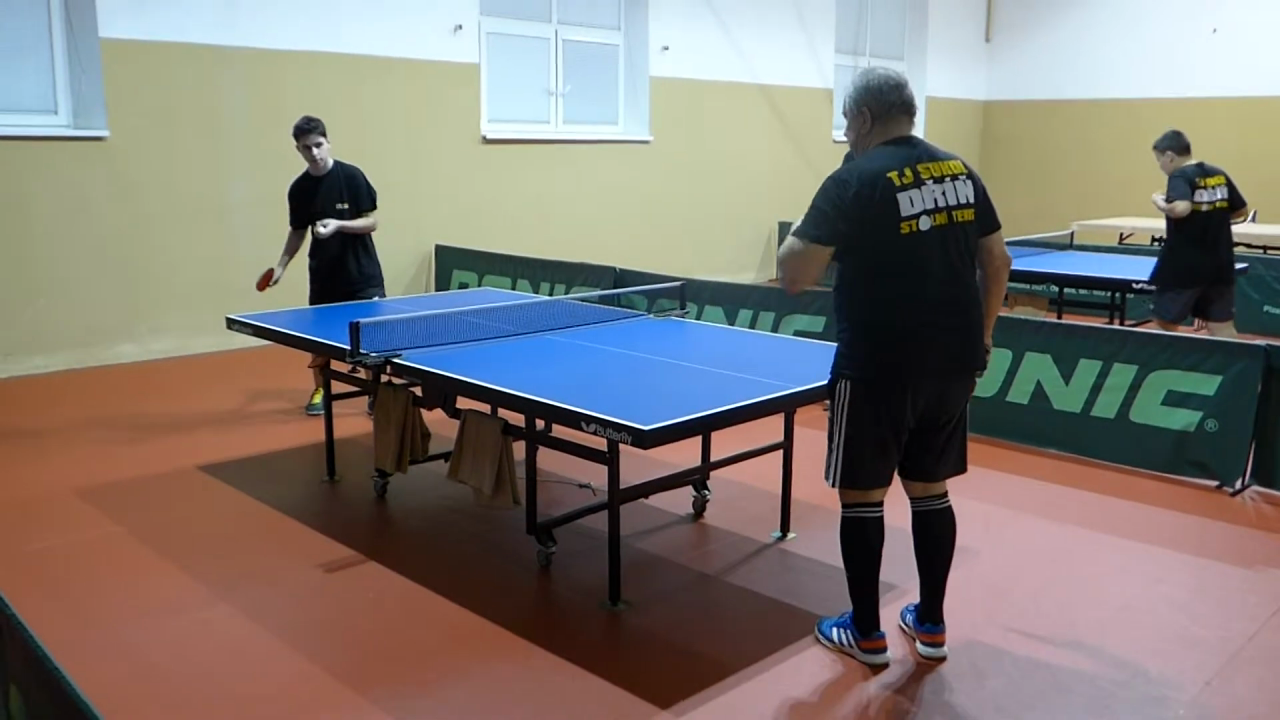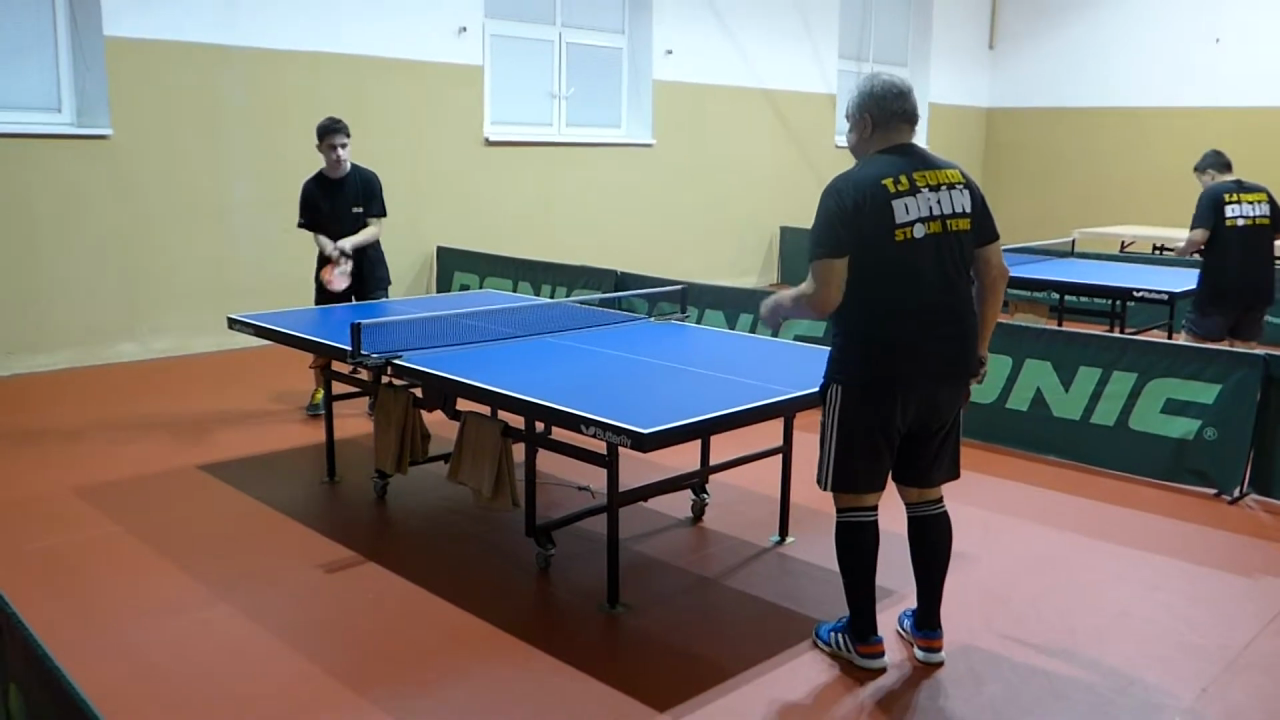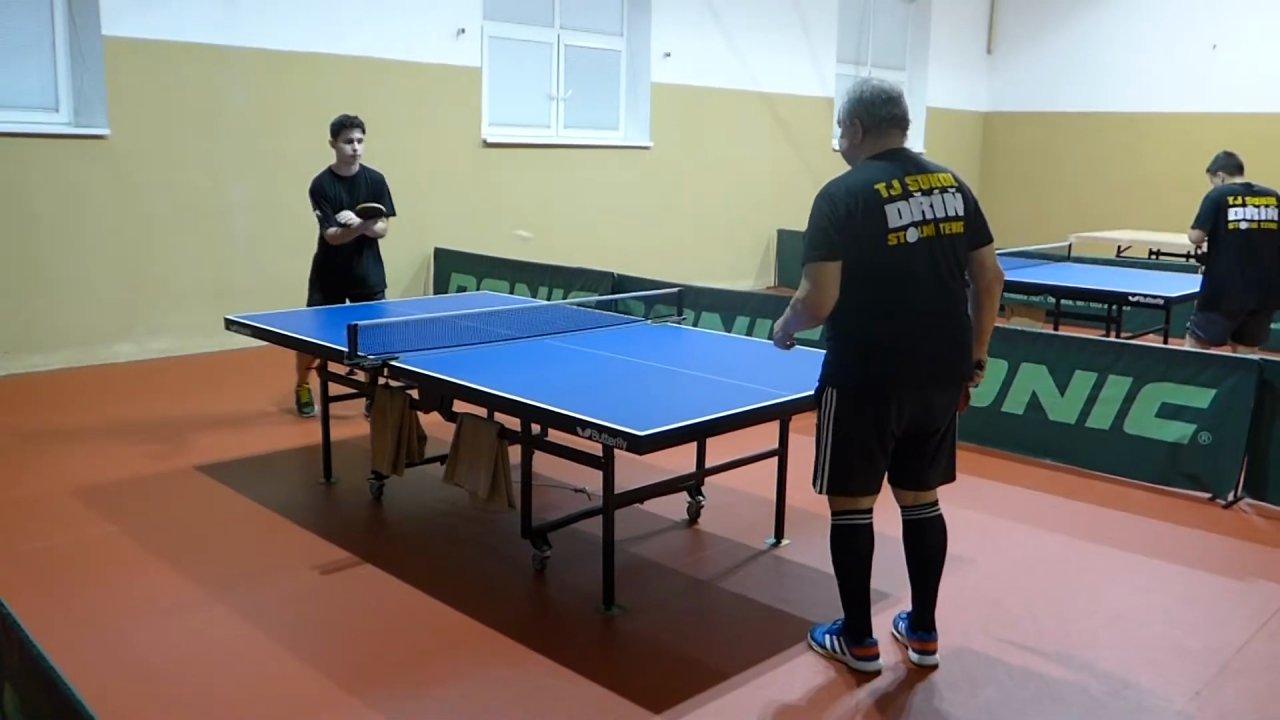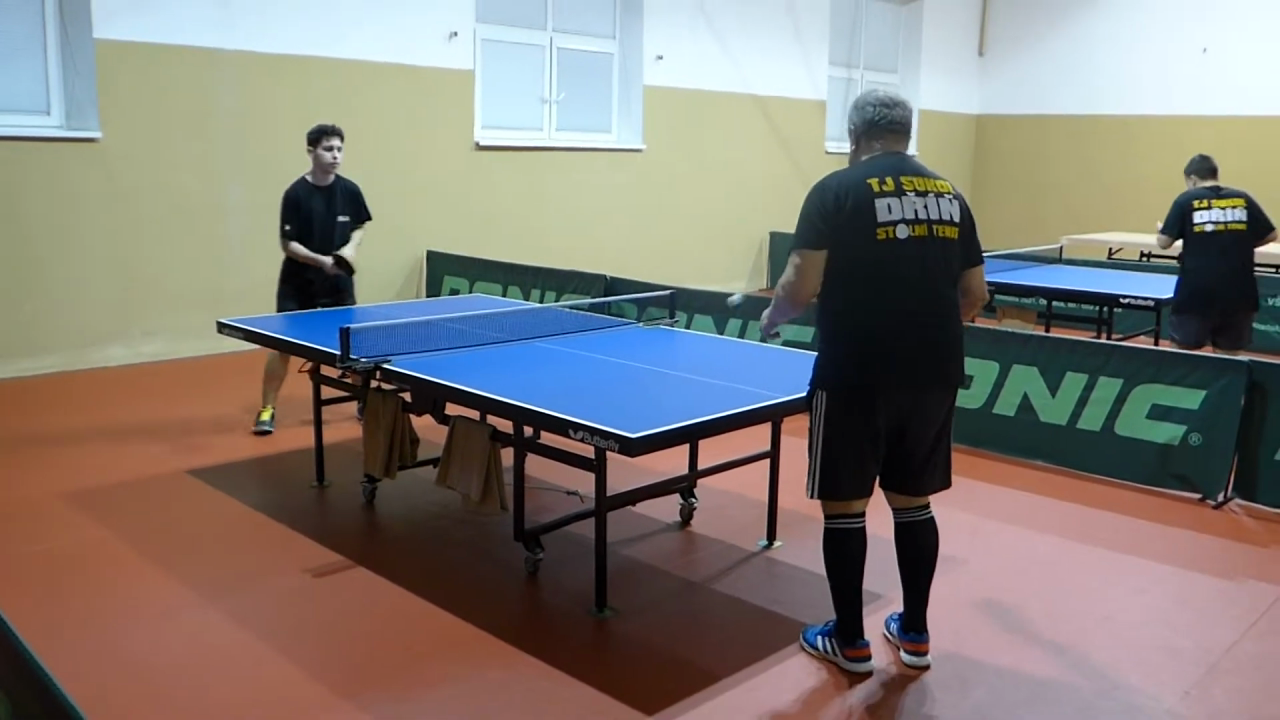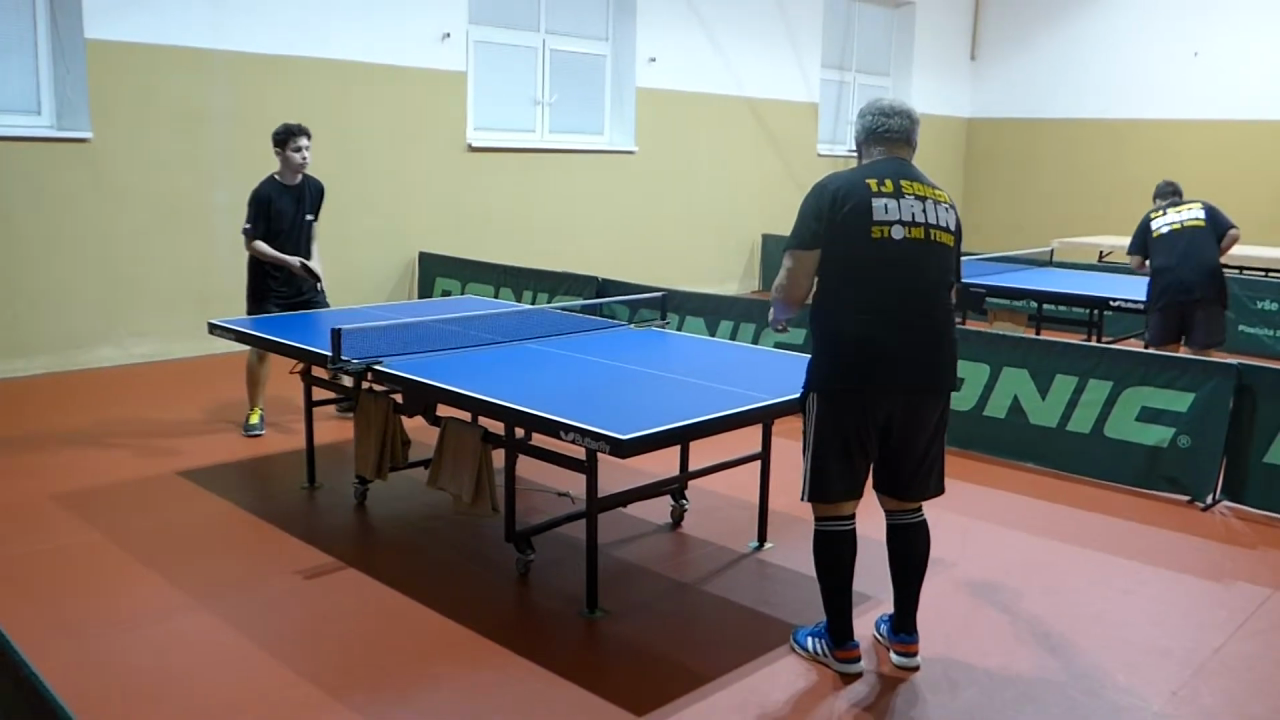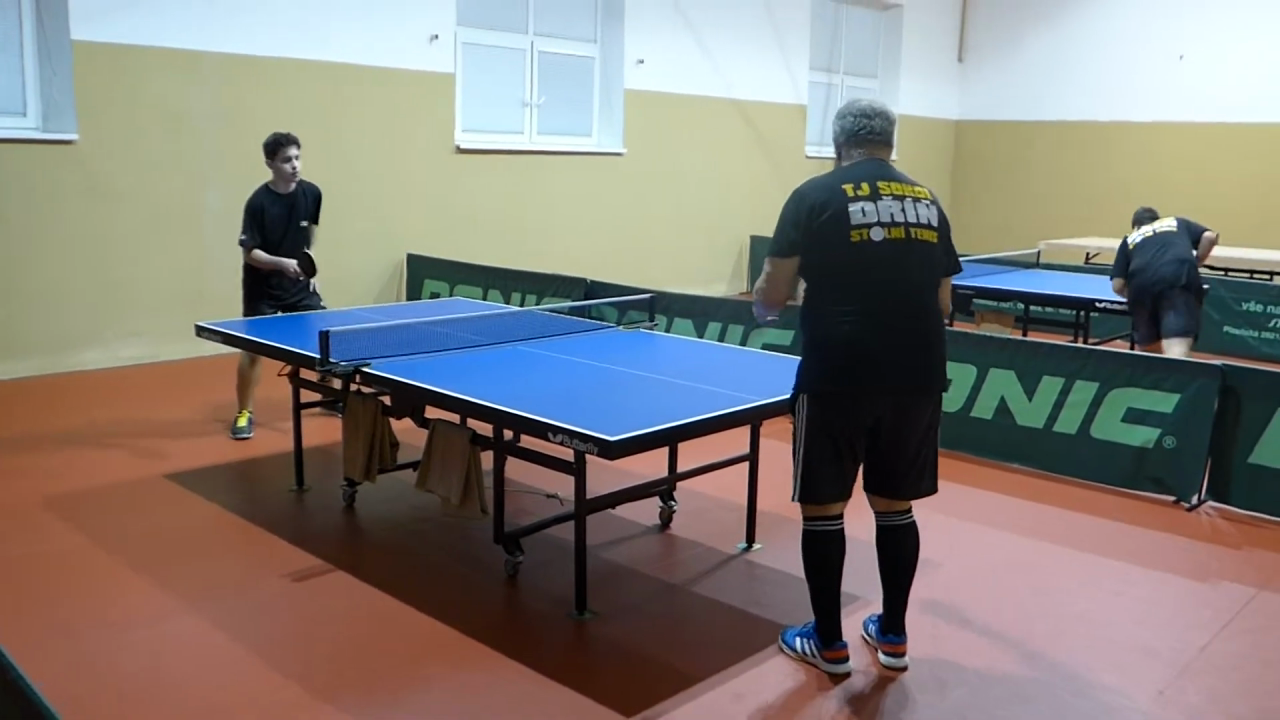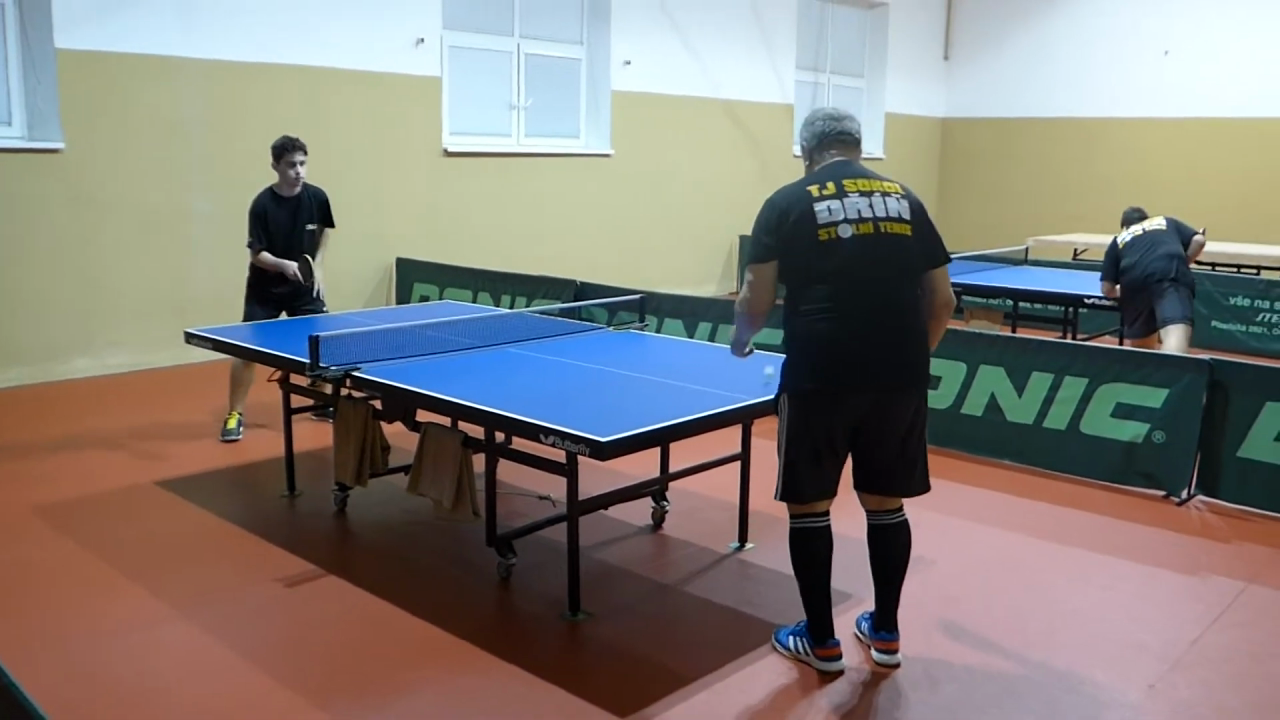
dt=0.3s
person 1, frame 1
left shoulder: (852, 181)
right shoulder: (961, 172)
left elbow: (796, 274)
right elbow: (997, 263)
left wrist: (794, 236)
right wrist: (981, 338)
left hip: (878, 368)
right hip: (951, 364)
left knee: (862, 495)
right knee: (930, 489)
left ankle: (865, 632)
right ankle: (931, 622)
person 1, frame 2
left shoulder: (850, 189)
right shoulder: (959, 181)
left elbow: (824, 296)
right elbow: (994, 274)
left wrist: (778, 304)
right wrist: (977, 351)
left hip: (870, 374)
right hip: (943, 372)
left knee: (856, 500)
right knee: (926, 495)
left ankle: (862, 637)
right ankle: (928, 628)
person 1, frame 3
left shoulder: (843, 195)
right shoulder: (952, 185)
left elbow: (819, 301)
right elbow: (990, 278)
left wrist: (785, 327)
right wrist: (974, 353)
left hip: (865, 377)
right hip: (940, 374)
left knee: (851, 503)
right knee: (920, 498)
left ankle: (857, 640)
right ankle: (923, 631)
person 1, frame 4
left shoulder: (836, 191)
right shoulder: (949, 195)
left elbow: (800, 288)
right elbow: (975, 294)
left wrist: (771, 316)
left hip: (856, 375)
right hip: (933, 376)
left knee: (844, 506)
right knee: (913, 501)
left ankle: (849, 641)
right ankle: (914, 632)
person 1, frame 5
left shoulder: (836, 191)
right shoulder: (944, 206)
left elbow: (793, 287)
left wrist: (779, 314)
left hip: (848, 374)
right hip: (928, 375)
left knee: (834, 506)
right knee: (905, 503)
left ankle: (839, 641)
right ankle: (904, 633)
person 1, frame 6
left shoulder: (815, 196)
right shoulder: (929, 203)
left elbow: (772, 293)
right elbow: (942, 303)
left wrist: (761, 309)
left hip: (837, 376)
right hip: (917, 376)
left knee: (823, 508)
right knee: (894, 504)
left ankle: (828, 642)
right ankle: (893, 634)
person 1, frame 7
left shoulder: (787, 203)
right shoulder: (905, 199)
left elbow: (756, 303)
right elbow: (942, 301)
left wrist: (741, 339)
right wrist: (915, 361)
left hip: (820, 375)
right hip: (899, 374)
left knee: (809, 505)
right knee: (885, 503)
left ankle: (820, 640)
right ankle: (885, 631)
person 2, frame 1
left shoulder: (351, 176)
right shoulder: (299, 188)
left elbow: (371, 222)
right elbow: (299, 232)
left wrist: (337, 225)
right wrist: (282, 265)
left hip: (362, 272)
right hip: (324, 274)
right ankle: (320, 390)
person 2, frame 2
left shoulder: (367, 180)
right shoulder: (312, 188)
left elbow: (375, 229)
right elbow: (317, 234)
left wrist: (349, 242)
right wrist: (331, 250)
left hip: (369, 272)
left ankle: (377, 395)
right ankle: (320, 390)
person 2, frame 3
left shoulder: (375, 180)
right shoulder: (321, 184)
left elbow: (383, 226)
right elbow: (329, 234)
left wrist: (359, 220)
right wrist: (356, 231)
left hip: (368, 273)
right hip: (328, 273)
right ankle: (302, 389)
person 2, frame 4
left shoulder: (350, 190)
right shoulder: (295, 194)
left elbow: (360, 228)
right elbow: (287, 244)
left wrist: (350, 248)
right wrist: (320, 260)
left hip: (338, 283)
right hip: (298, 283)
right ankle: (267, 409)
person 2, frame 5
left shoulder: (315, 188)
right shoulder: (263, 194)
right elbow: (252, 243)
left wrist: (314, 259)
right wrist: (286, 260)
left hip: (305, 281)
right hip: (268, 284)
right knee: (261, 347)
left ankle: (344, 397)
right ankle: (255, 411)
person 2, frame 6
left shoulder: (311, 193)
right shoulder: (258, 202)
right elbow: (250, 253)
right wrist: (282, 263)
left hip: (298, 282)
right hip: (262, 286)
right knee: (253, 349)
right ankle: (244, 413)
person 2, frame 7
left shoulder: (317, 197)
right shoulder: (262, 204)
left elbow: (324, 232)
right elbow: (256, 255)
left wrist: (317, 268)
right wrist: (284, 266)
left hip: (305, 286)
right hip: (266, 289)
right ankle: (235, 415)
person 3, frame 1
left shoulder: (1180, 177)
right shoulder: (1220, 175)
left elbow: (1180, 209)
right elbow: (1241, 211)
left wrist: (1161, 204)
left hip: (1183, 268)
right hip: (1219, 267)
left knee: (1162, 326)
right knee: (1223, 329)
person 3, frame 2
left shoulder: (1212, 194)
right shoulder: (1262, 192)
left elbow: (1199, 235)
left wrist: (1186, 248)
left hip: (1220, 286)
right hip: (1258, 287)
left knee: (1190, 341)
right knee: (1245, 347)
person 3, frame 3
left shoulder: (1217, 196)
left elbow: (1196, 237)
left hip: (1224, 292)
right hip: (1263, 292)
left knee: (1195, 346)
right knee: (1246, 353)
person 3, frame 4
left shoulder: (1186, 200)
right shoulder: (1243, 199)
left elbow: (1164, 242)
right elbow: (1270, 235)
left wrist: (1163, 229)
left hip: (1196, 291)
right hip: (1239, 292)
right knee: (1229, 356)
person 3, frame 5
left shoulder: (1151, 218)
right shoulder: (1204, 208)
left elbow: (1135, 263)
right elbow: (1233, 234)
left wrist: (1148, 268)
left hip: (1165, 286)
right hip: (1206, 284)
left knee: (1163, 354)
right knee: (1201, 355)
person 3, frame 6
left shoulder: (1130, 238)
right shoulder: (1178, 222)
left elbow: (1117, 285)
right elbow: (1209, 237)
left wrist: (1131, 295)
right wrist: (1195, 263)
left hip: (1142, 283)
right hip: (1180, 279)
left knee: (1149, 351)
right knee: (1177, 352)
person 3, frame 7
left shoulder: (1118, 239)
right shoulder: (1167, 222)
left elbow: (1107, 288)
right elbow: (1199, 241)
left wrist: (1119, 292)
left hip: (1134, 281)
right hip: (1170, 276)
left knee: (1142, 347)
right knee: (1176, 339)
